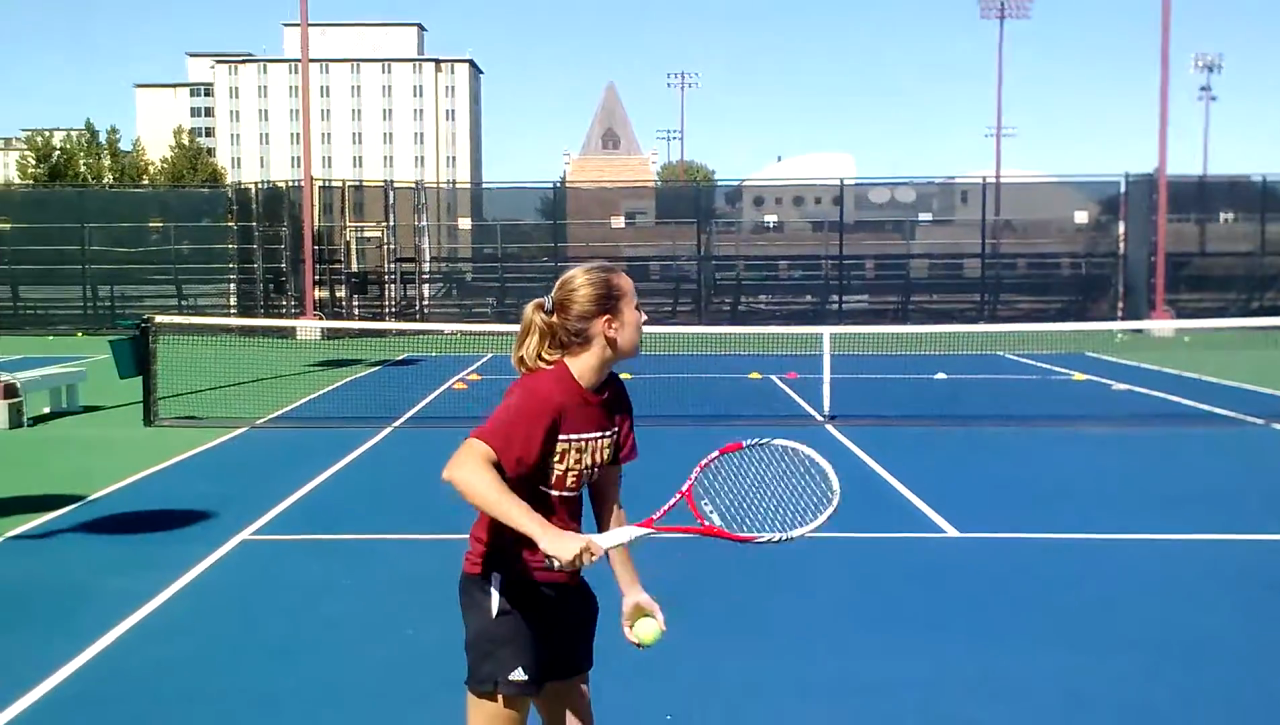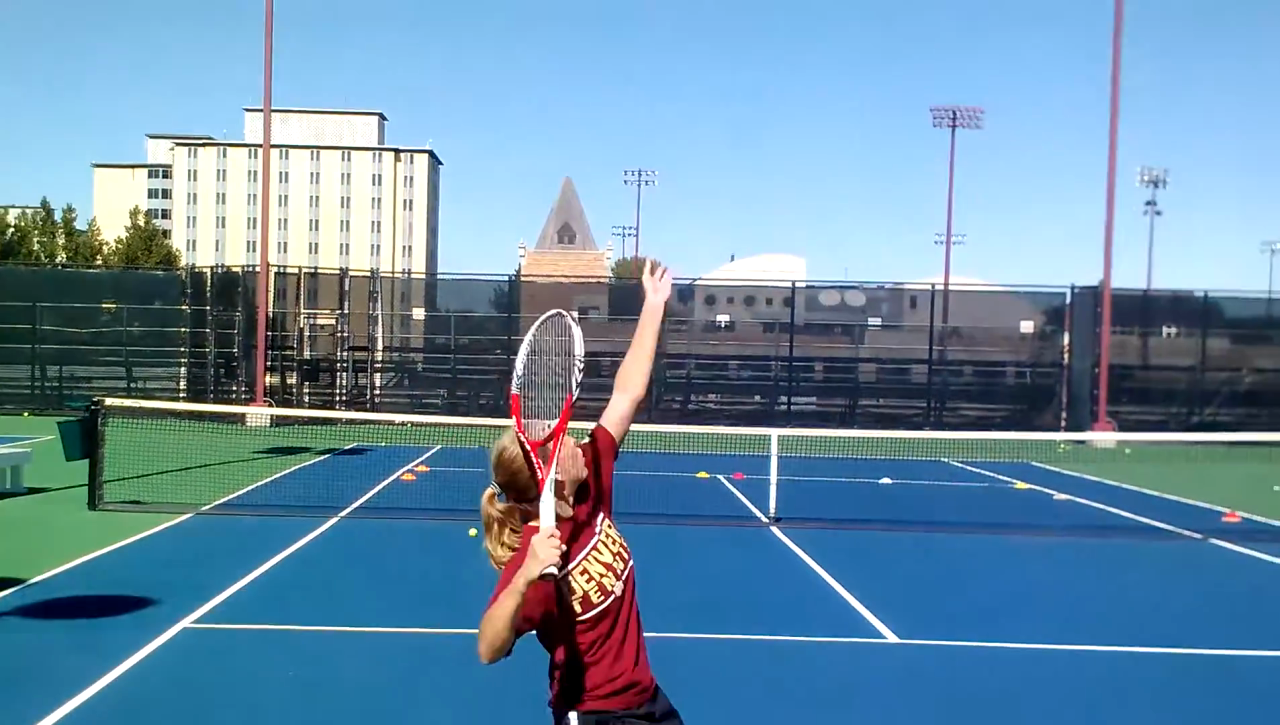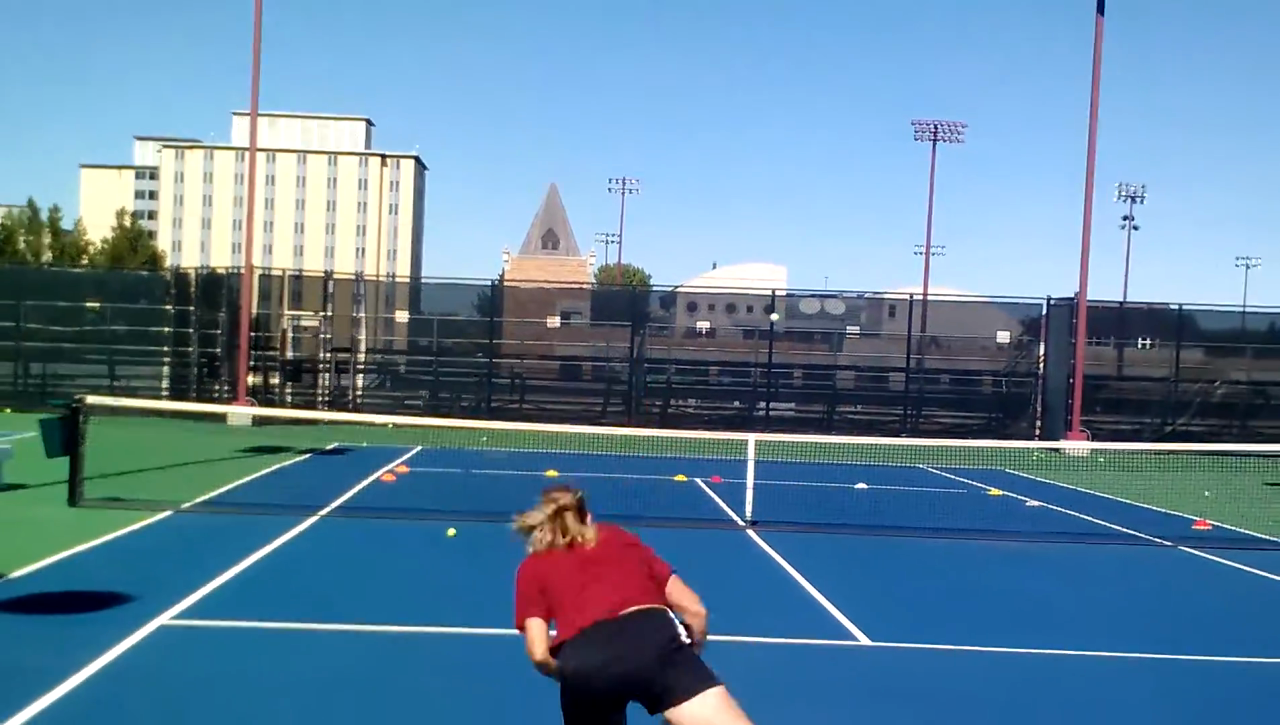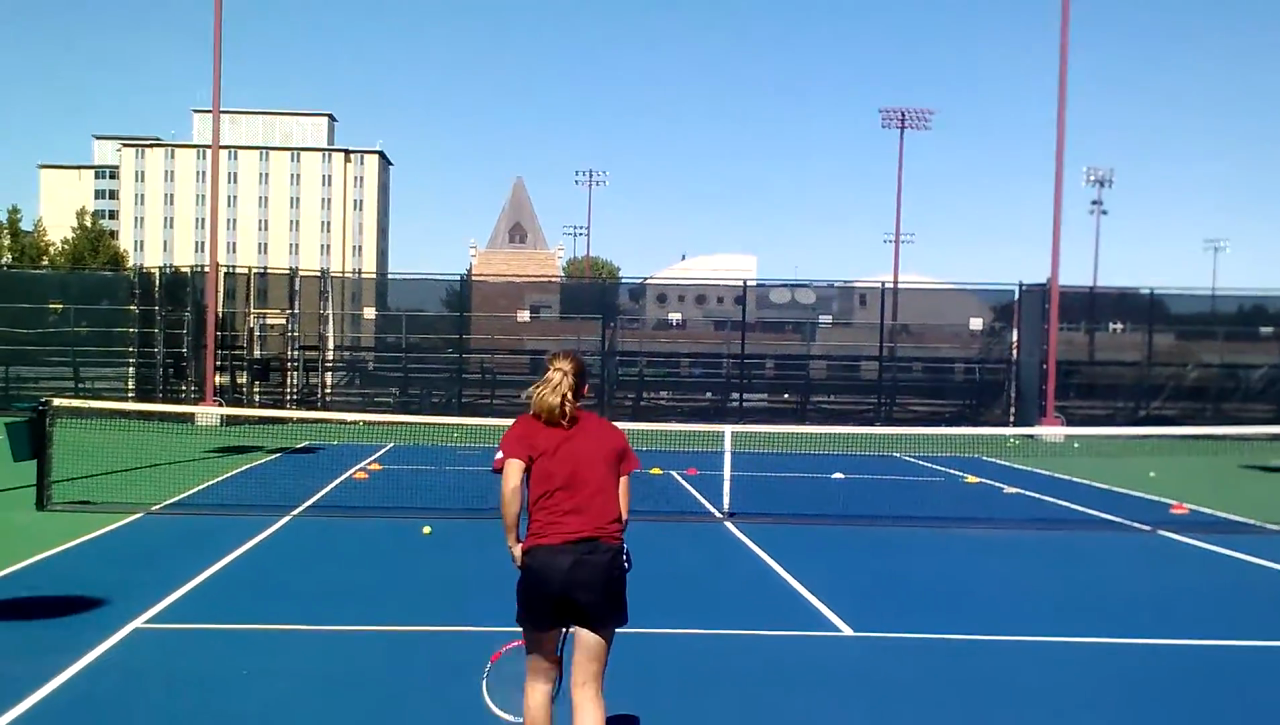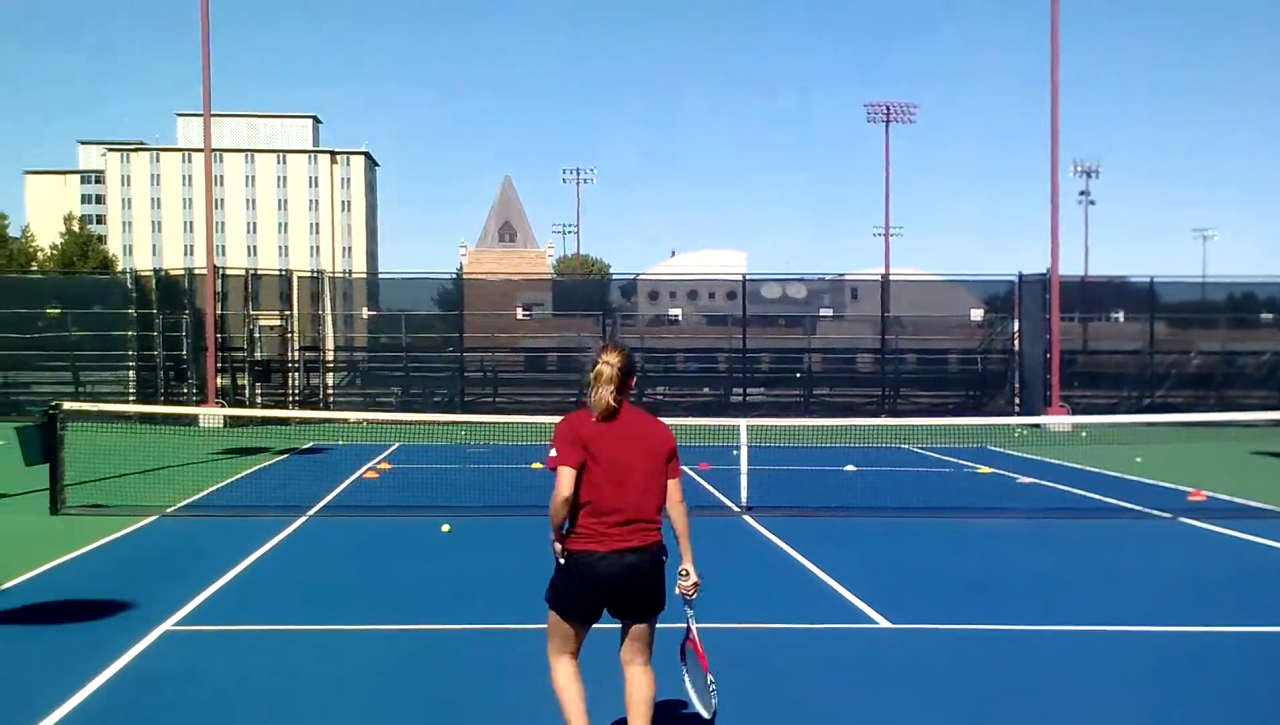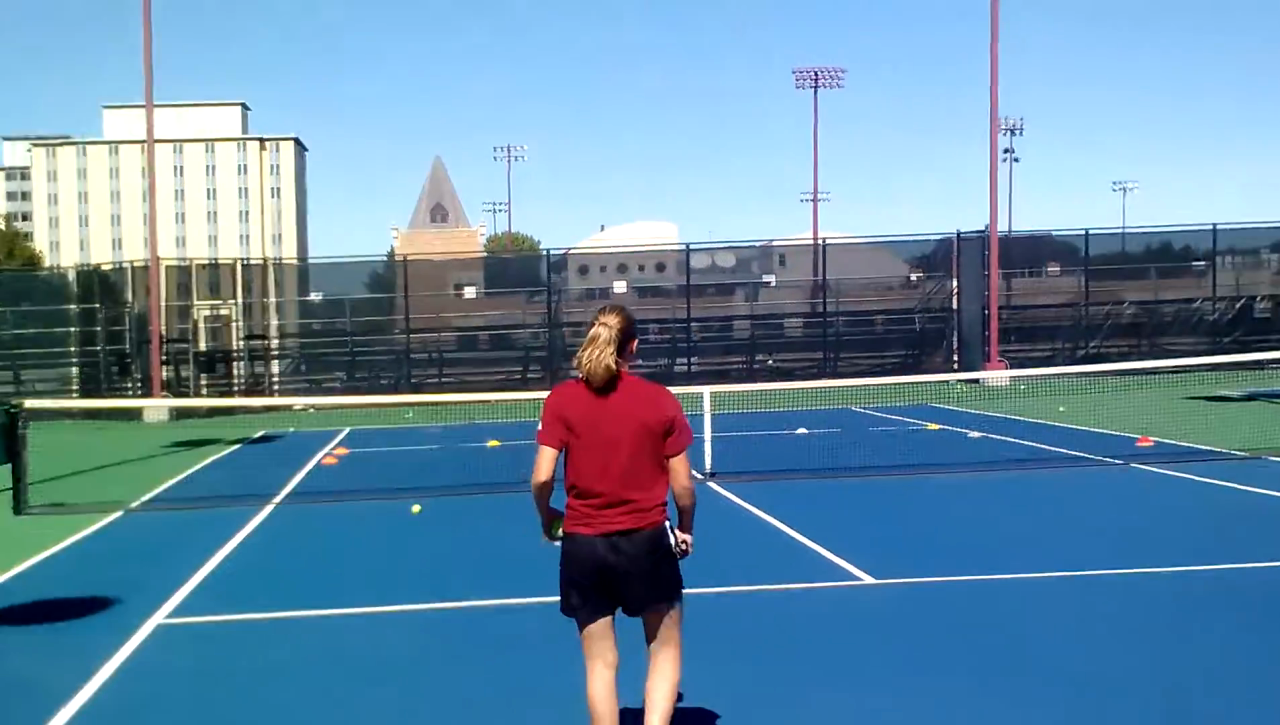
dt=0.7s
person 1, frame 1
left shoulder: (615, 396)
right shoulder: (543, 393)
right elbow: (462, 469)
left wrist: (631, 588)
right wrist: (545, 533)
left hip: (563, 585)
right hip: (509, 588)
person 1, frame 2
left shoulder: (592, 489)
right shoulder: (534, 556)
left elbow: (627, 392)
right elbow: (490, 650)
left wrist: (654, 306)
right wrist: (525, 576)
person 1, frame 3
left shoulder: (532, 570)
right shoulder: (623, 541)
left elbow: (539, 653)
right elbow: (691, 609)
left wrist: (567, 675)
right wrist: (690, 649)
left hip: (589, 657)
person 1, frame 4
left shoulder: (525, 429)
right shoulder: (612, 433)
left elbow: (511, 486)
right elbow: (622, 511)
left wrist: (513, 541)
left hip: (545, 559)
right hip: (604, 560)
left knee: (541, 673)
right knee: (588, 687)
person 1, frame 5
left shoulder: (574, 426)
right shoulder: (661, 432)
left elbow: (564, 493)
right elbow: (675, 504)
left wrist: (556, 537)
right wrist: (687, 562)
left hip: (586, 558)
right hip: (644, 560)
left knee: (561, 654)
right knee: (637, 662)
person 1, frame 6
left shoulder: (562, 399)
right shoulder: (662, 401)
left elbow: (542, 476)
right elbow: (682, 482)
left wrist: (546, 515)
right wrist: (685, 528)
left hip: (583, 546)
right hip: (647, 542)
left knee: (600, 663)
right knee: (665, 649)
